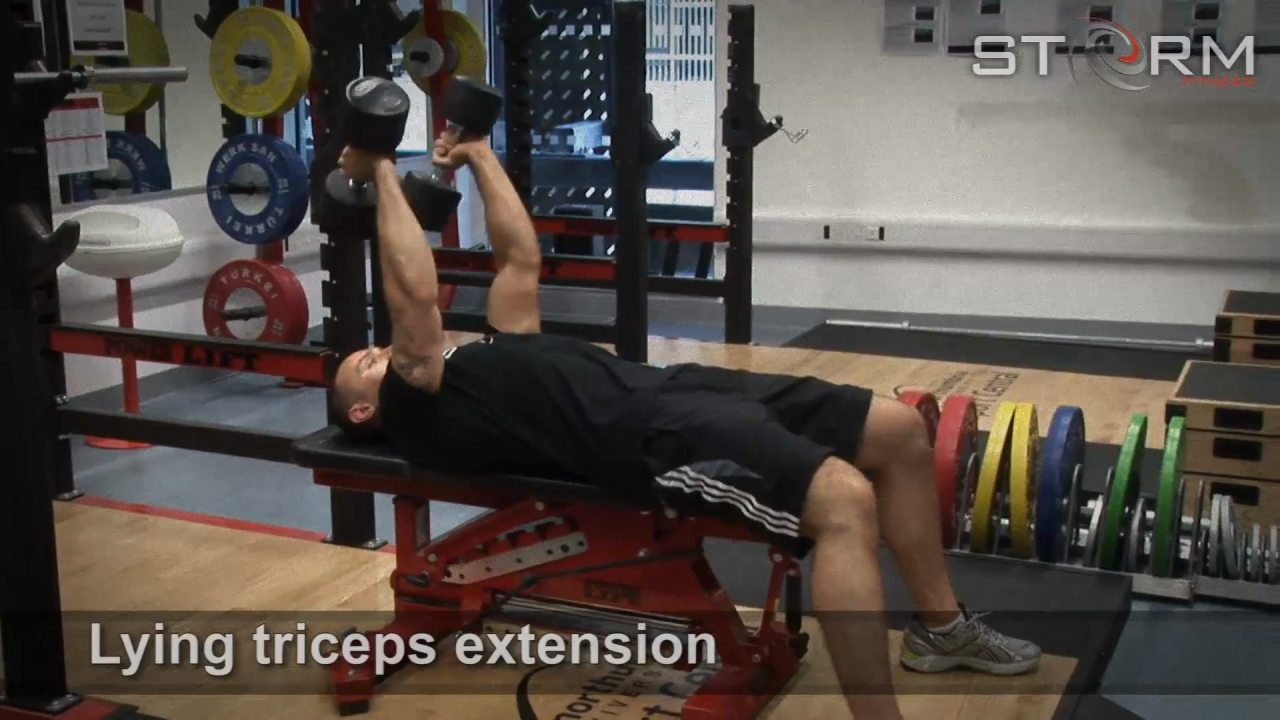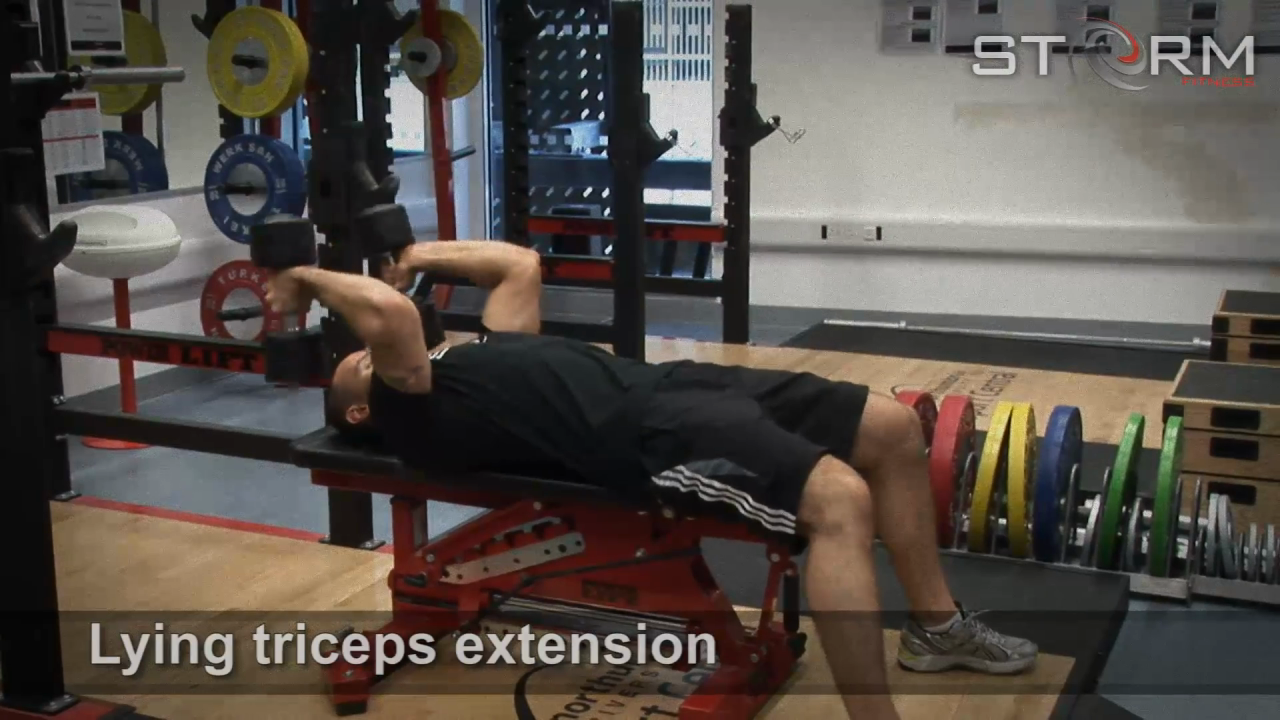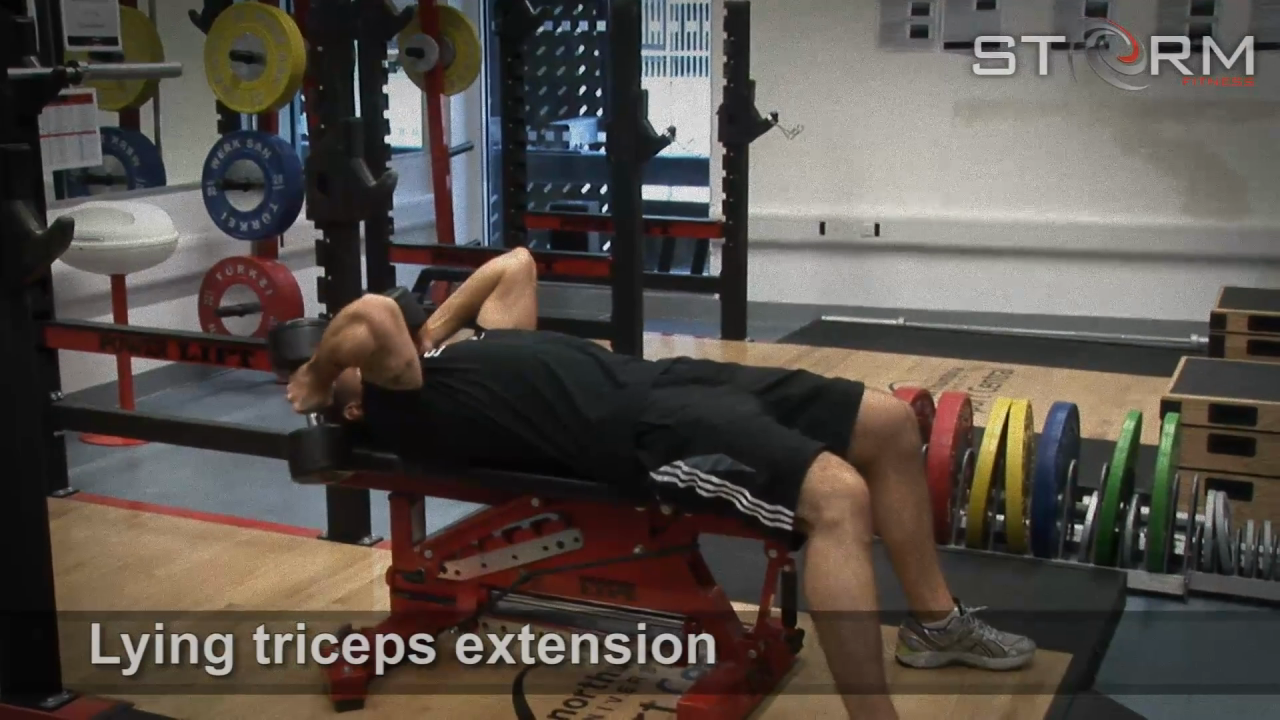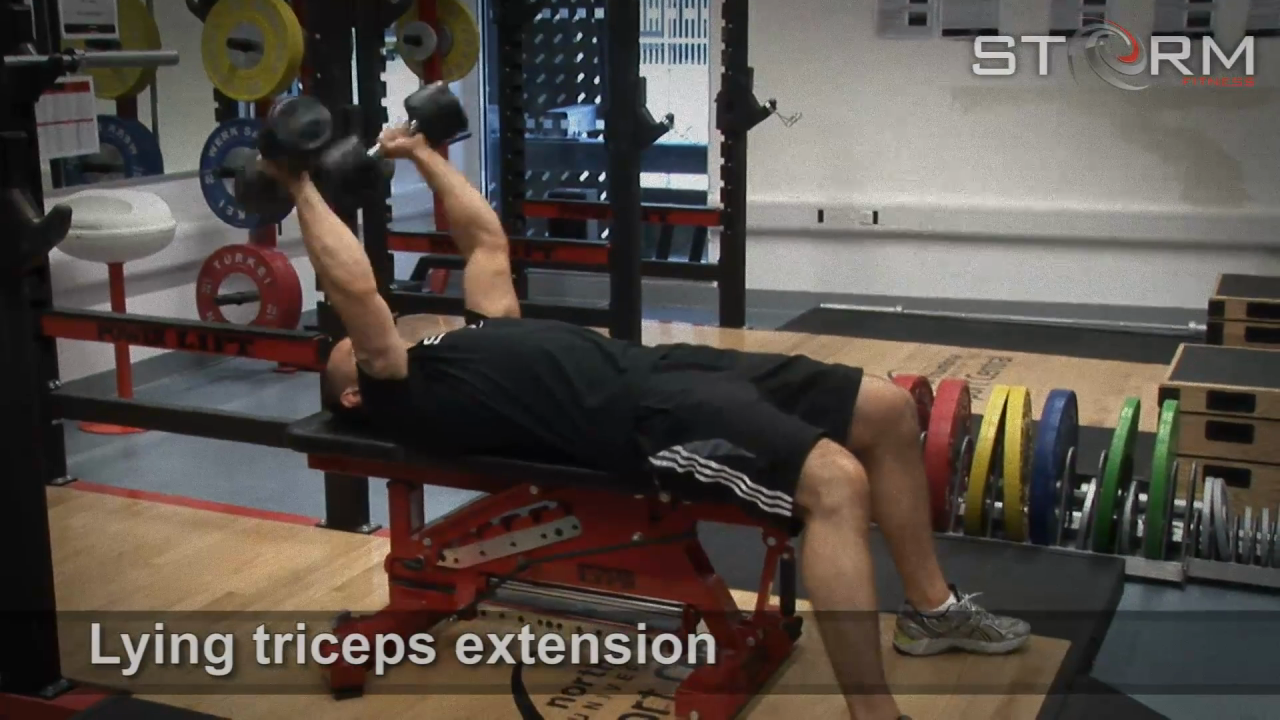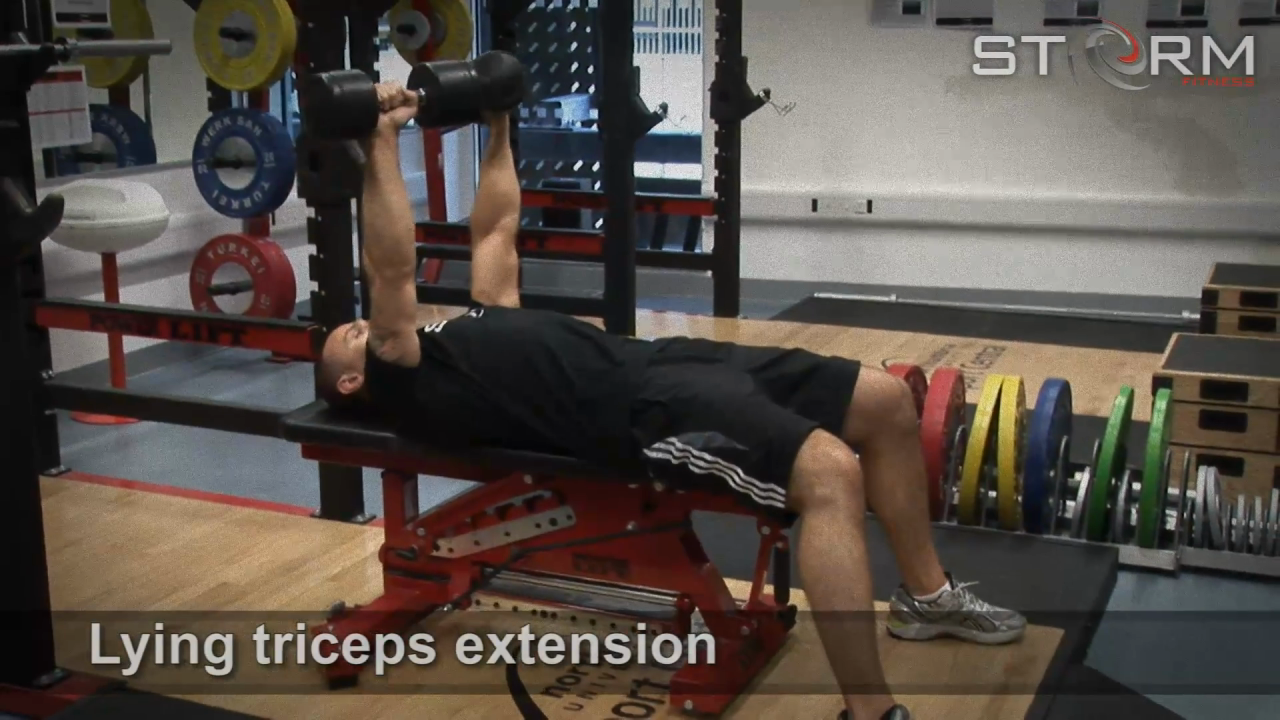
dt=1s
person 1, frame 1
left shoulder: (478, 360)
right shoulder: (423, 414)
left elbow: (521, 261)
right elbow: (415, 295)
left wrist: (480, 157)
right wrist: (382, 174)
left hip: (673, 384)
right hip: (652, 435)
left knee: (899, 430)
right knee: (845, 500)
left ankle: (941, 624)
person 1, frame 2
left shoulder: (466, 359)
right shoulder: (414, 415)
left elbow: (522, 265)
right elbow: (390, 313)
left wrist: (422, 252)
right wrist: (310, 279)
left hip: (666, 383)
right hip: (645, 435)
left knee: (894, 428)
right knee: (842, 501)
left ankle: (936, 624)
person 1, frame 3
left shoulder: (457, 356)
right shoulder: (405, 408)
left elbow: (517, 265)
right elbow: (375, 315)
left wrist: (435, 330)
right wrist: (315, 373)
left hip: (660, 381)
right hip: (641, 430)
left knee: (890, 424)
right knee: (837, 497)
left ankle: (936, 621)
person 1, frame 4
left shoulder: (471, 336)
right shoulder: (405, 397)
left elbow: (488, 238)
right elbow: (358, 291)
left wrist: (418, 151)
right wrist: (300, 187)
left hip: (665, 365)
right hip: (642, 417)
left knee: (889, 409)
right knee: (836, 481)
left ankle: (931, 607)
person 1, frame 5
left shoulder: (465, 330)
right shoulder: (408, 382)
left elbow: (496, 230)
right elbow: (391, 271)
left wrist: (497, 124)
right wrist: (381, 143)
left hip: (658, 358)
right hip: (637, 410)
left knee: (886, 402)
right knee: (830, 471)
left ankle: (927, 595)
